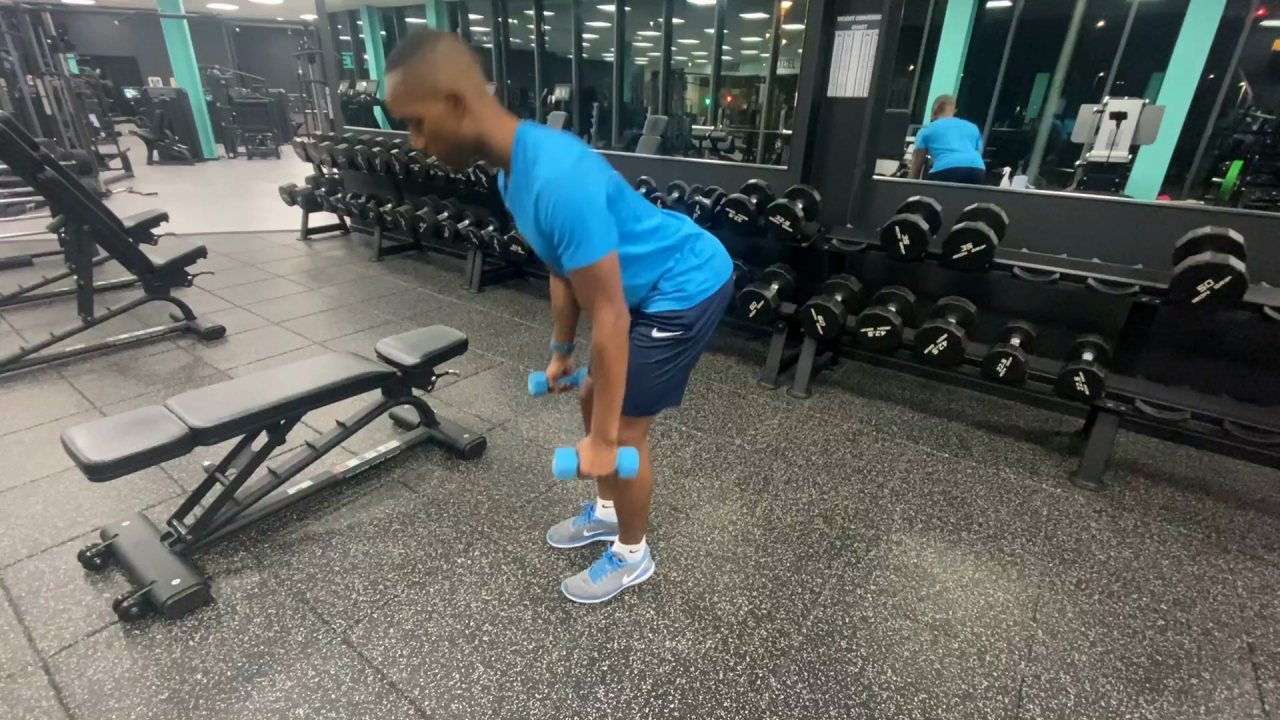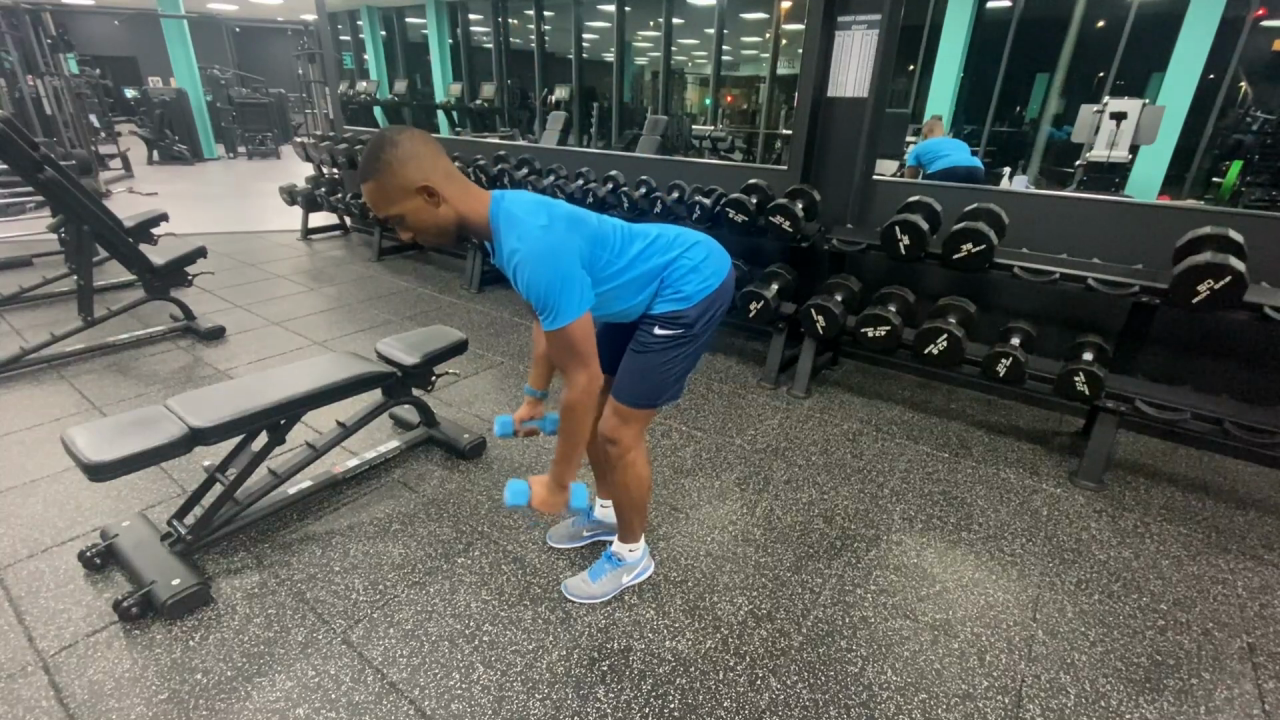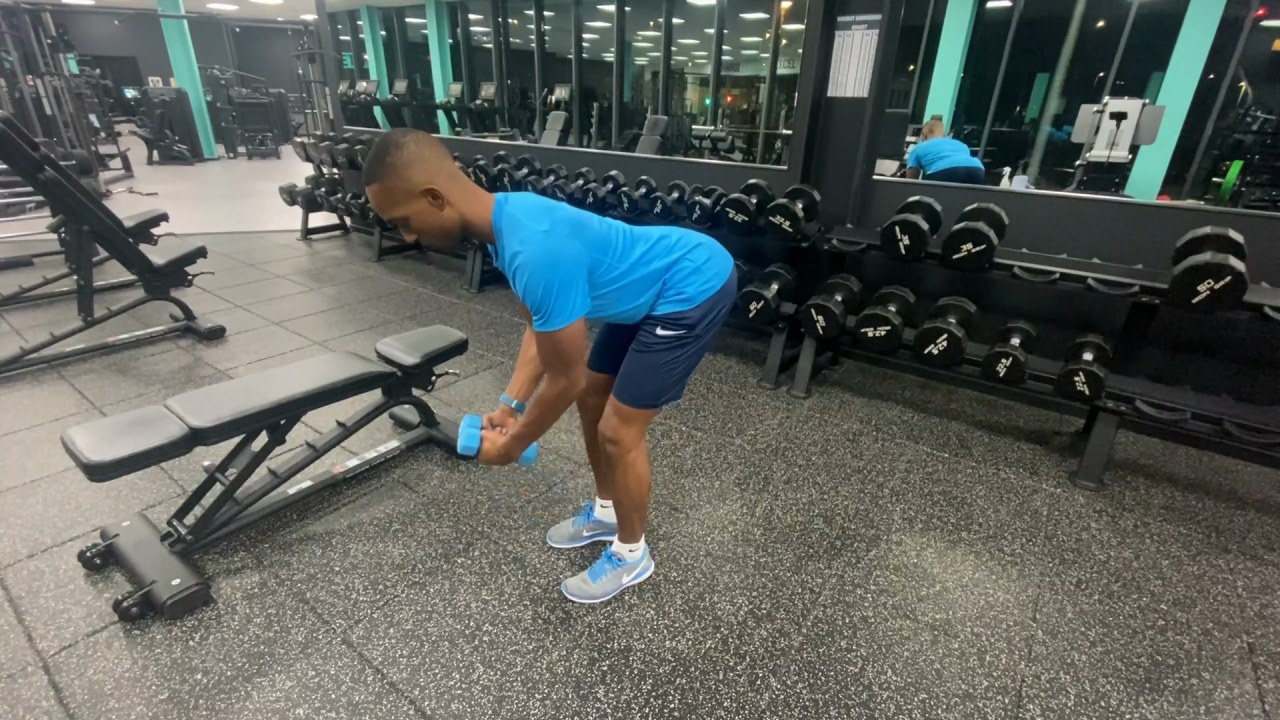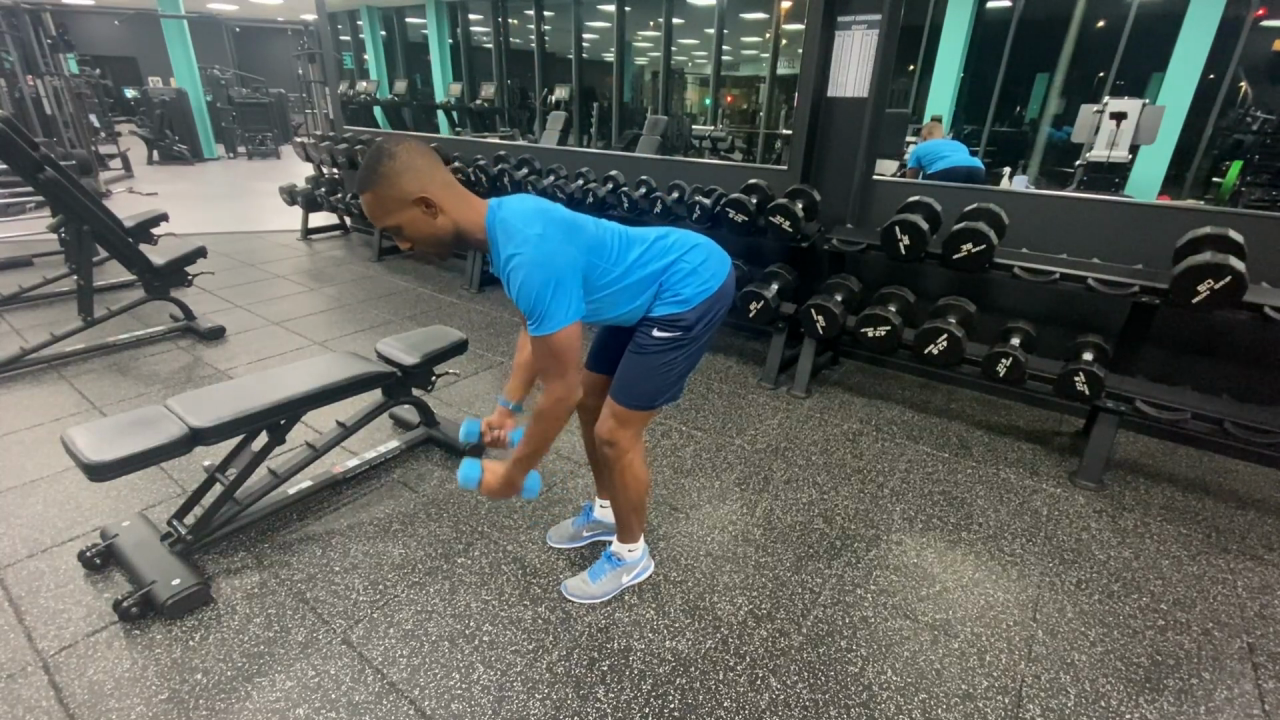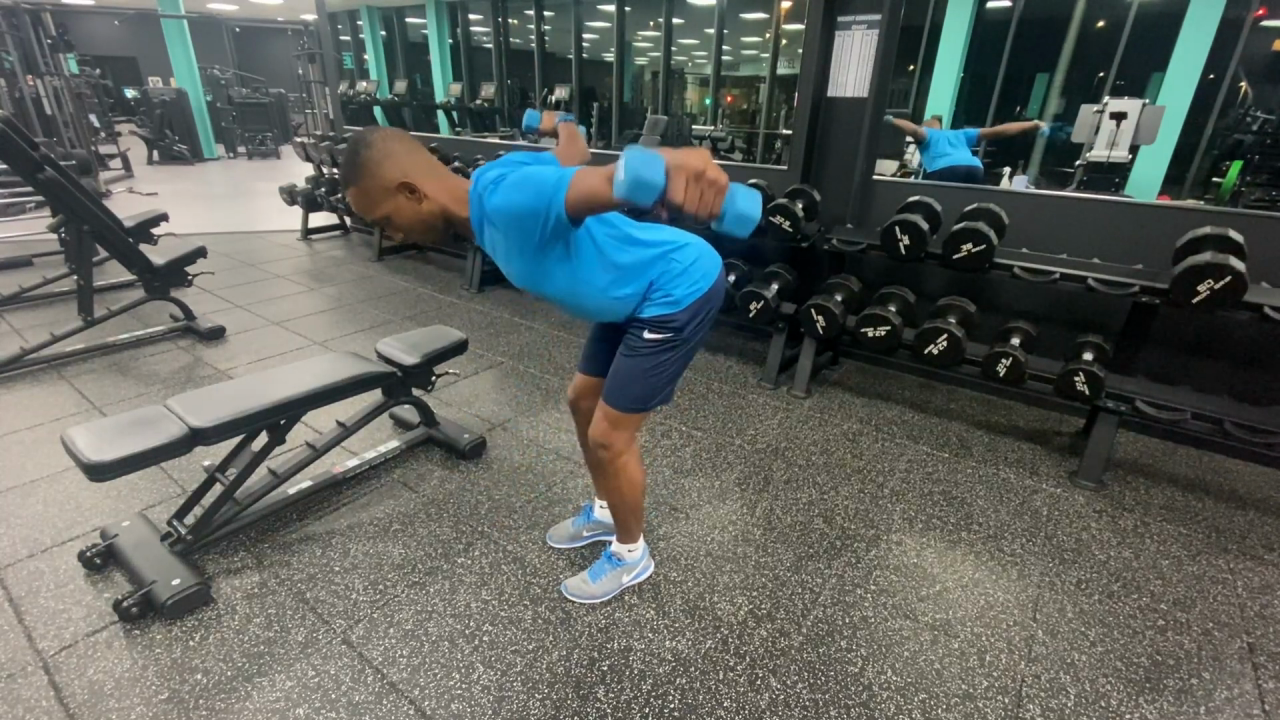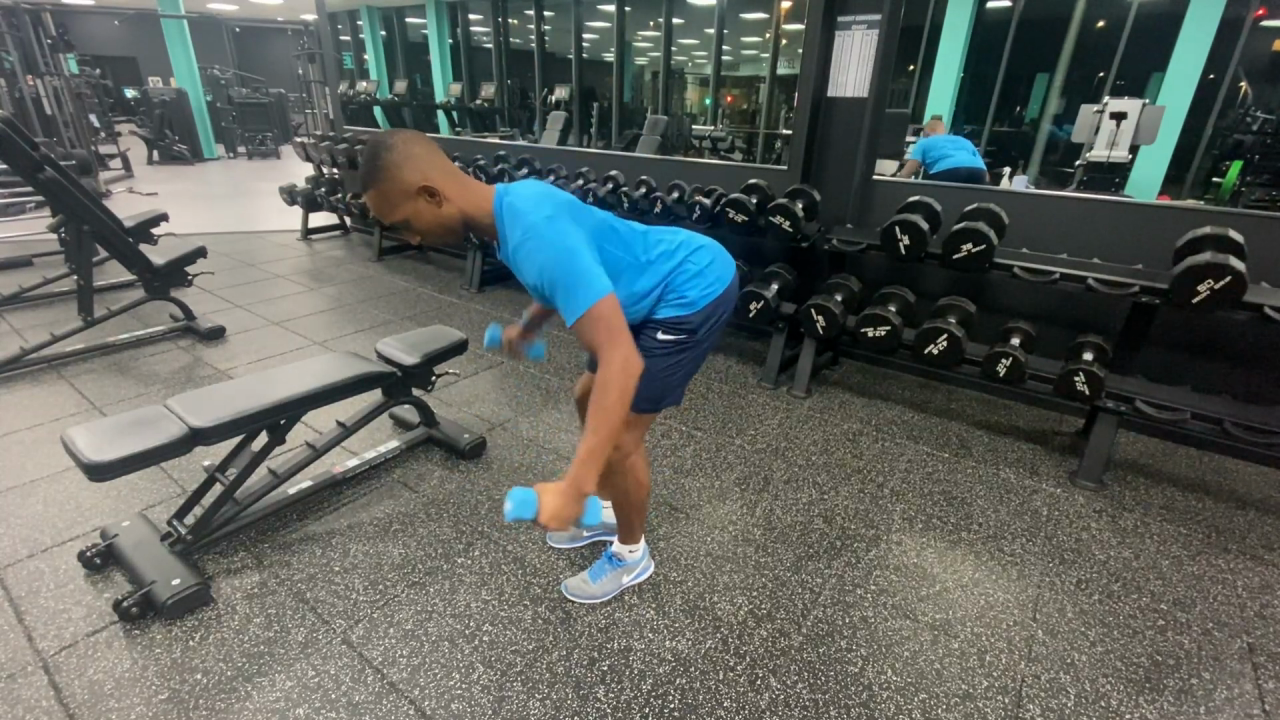
dt=0.7s
person 1, frame 1
left shoulder: (556, 180)
right shoulder: (518, 165)
left elbow: (608, 317)
right elbow: (564, 269)
left wrist: (603, 439)
right wrist: (560, 352)
left hip: (684, 288)
right hip: (647, 286)
left knee: (625, 428)
right knee: (593, 402)
left ankle: (631, 554)
right ankle: (607, 512)
person 1, frame 2
left shoulder: (533, 246)
right shoulder: (506, 215)
left elbow: (583, 380)
right elbow: (549, 320)
left wrist: (557, 481)
right wrist: (533, 398)
left hip: (690, 287)
right hip: (651, 283)
left knee: (617, 429)
right knee: (597, 406)
left ankle: (631, 554)
right ankle: (606, 512)
person 1, frame 3
left shoulder: (537, 250)
right shoulder: (507, 217)
left elbow: (565, 379)
right elbow: (543, 327)
left wrist: (510, 446)
right wrist: (510, 405)
left hip: (692, 288)
right hip: (654, 285)
left knee: (618, 430)
right knee: (592, 399)
left ankle: (631, 554)
right ankle: (605, 511)
person 1, frame 4
left shoulder: (530, 252)
right shoulder: (503, 219)
left elbow: (562, 391)
right elbow: (540, 320)
left wrist: (511, 474)
right wrist: (508, 407)
left hip: (690, 288)
right hip: (651, 284)
left knee: (615, 431)
right knee: (593, 402)
left ankle: (631, 554)
right ankle: (605, 512)
person 1, frame 5
left shoulder: (506, 196)
right shoulder: (487, 197)
right elbow: (574, 152)
left wrist: (681, 172)
right wrist: (561, 125)
left hip: (679, 289)
right hip: (639, 289)
left knee: (609, 434)
right knee: (583, 400)
left ankle: (630, 553)
right ankle: (605, 511)
person 1, frame 6
left shoulder: (536, 235)
right shoulder: (511, 205)
left elbow: (624, 363)
left wrist: (574, 487)
right wrist: (525, 325)
left hip: (694, 292)
right hip: (658, 282)
left knee: (618, 435)
right knee: (589, 399)
left ankle: (631, 555)
right ankle: (608, 513)
